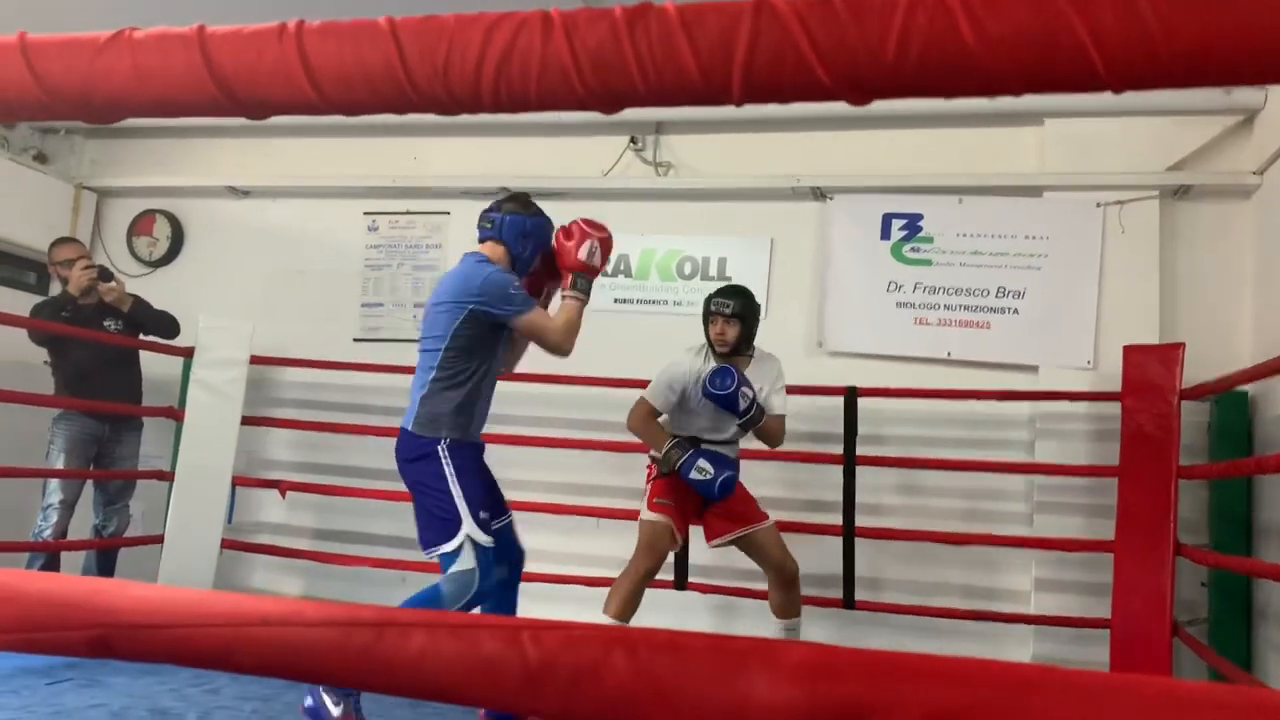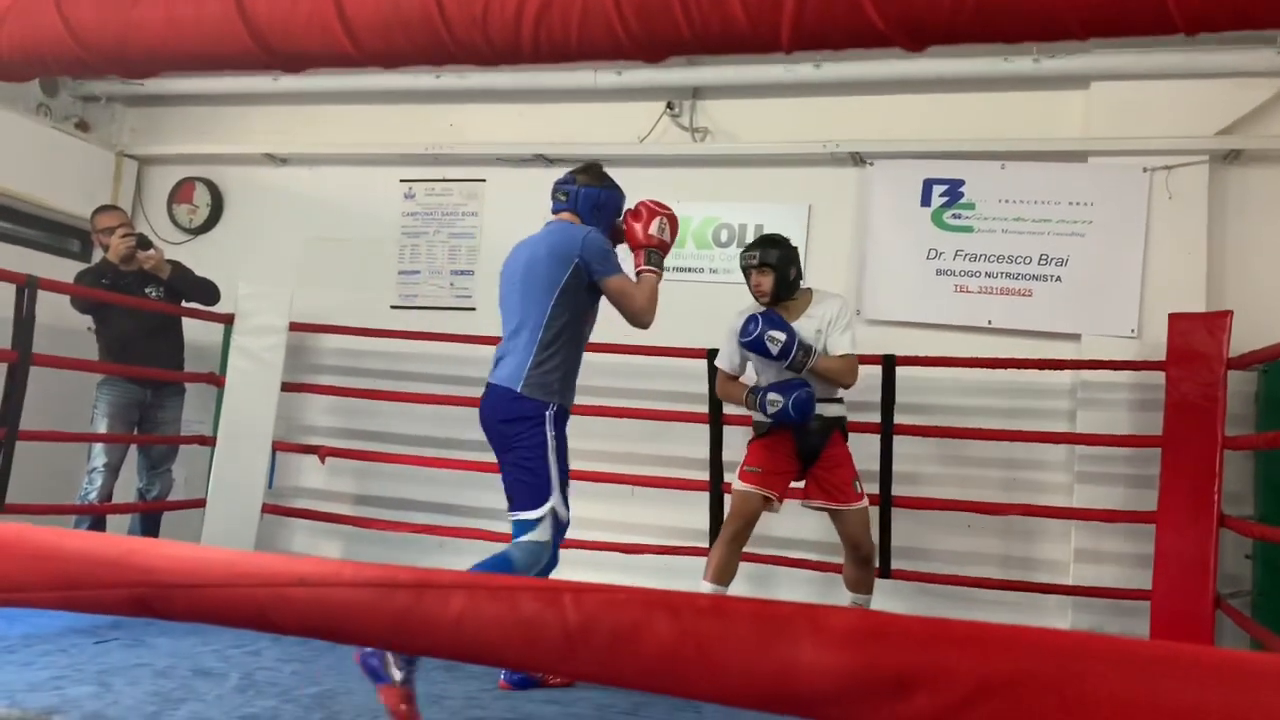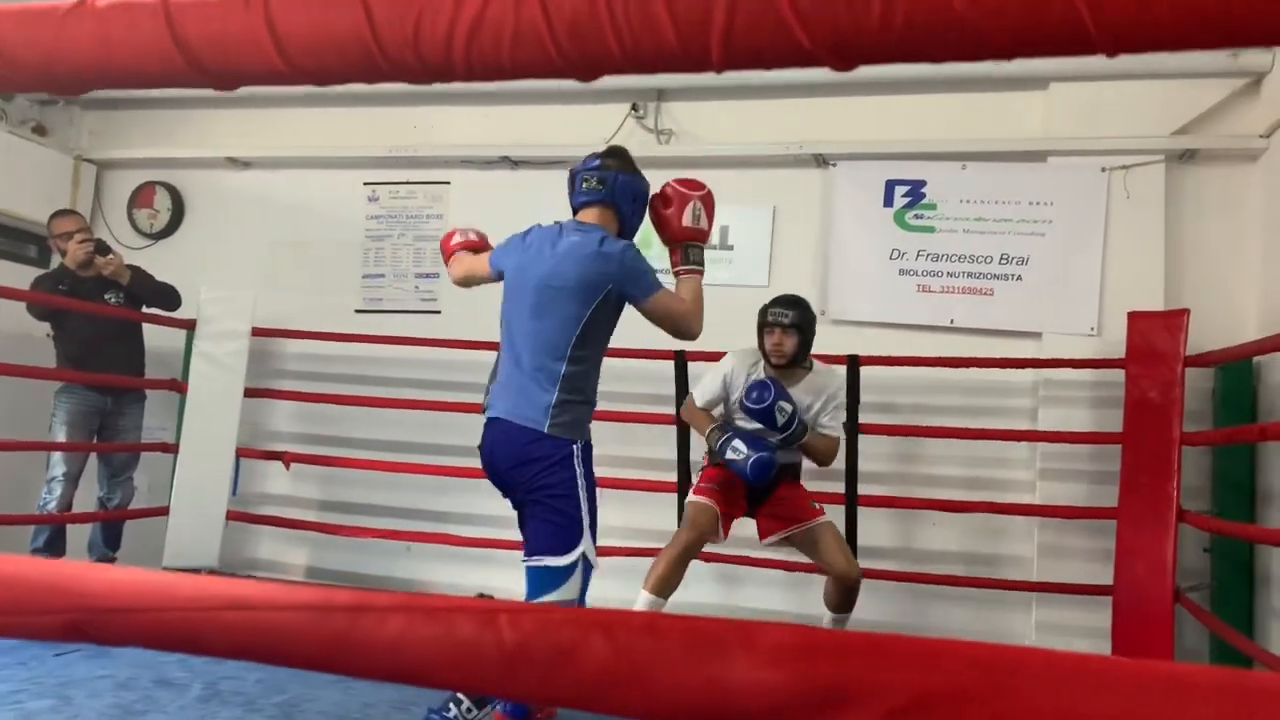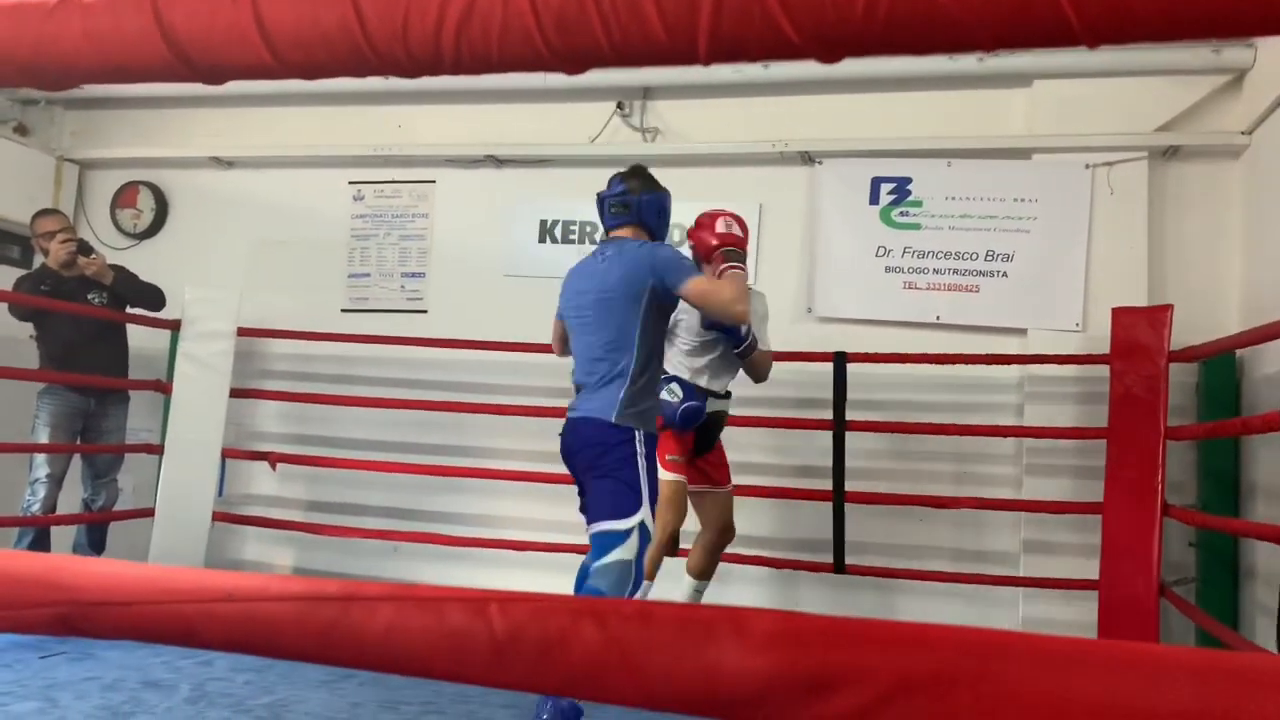
dt=1s
person 1, frame 1
left shoulder: (471, 277)
right shoulder: (491, 279)
left elbow: (500, 357)
right elbow: (559, 342)
left wrist: (534, 304)
right wrist: (579, 279)
left hip: (451, 444)
right hip: (437, 445)
left knee: (506, 558)
right knee: (466, 581)
person 1, frame 2
left shoulder: (523, 249)
right shoulder: (586, 241)
right elbow: (641, 314)
right wrist: (650, 257)
left hip: (504, 399)
right hip: (532, 407)
left knee: (550, 528)
right knee: (532, 547)
left ankle: (524, 661)
right ankle: (397, 649)
person 1, frame 3
left shoulder: (527, 243)
right shoulder: (615, 257)
left elbow: (463, 274)
right elbow: (688, 325)
left wrist: (459, 252)
right wrist: (689, 252)
left hip: (499, 434)
right hip: (549, 442)
left knee: (560, 568)
right knee: (555, 598)
person 1, frame 4
left shoulder: (578, 274)
right shoulder: (656, 259)
right elbow: (735, 310)
right wrist: (730, 259)
left hip: (578, 430)
right hip: (620, 434)
left knee: (608, 544)
right knee: (615, 574)
person 2, frame 1
left shoulder: (768, 368)
right shoulder: (689, 363)
left elbow: (775, 437)
right elbow: (638, 418)
left wrist: (748, 409)
right wrist: (682, 458)
left hip: (721, 475)
right hip: (675, 470)
left knee: (784, 567)
right knee: (646, 559)
person 2, frame 2
left shoulder: (833, 308)
right shoulder: (749, 322)
left elbow: (847, 375)
right elbow: (723, 383)
left wrist: (795, 351)
right wrist: (758, 398)
left hip: (826, 432)
right hip: (775, 430)
left knee: (860, 545)
right knee: (737, 524)
person 2, frame 3
left shoulder: (829, 382)
right shoulder: (738, 364)
left elbow: (827, 454)
right elbow: (692, 408)
left wrist: (792, 426)
right wrist: (723, 440)
left hip: (781, 479)
right hip: (729, 470)
left knee: (847, 573)
right knee: (691, 534)
person 2, frame 4
left shoulder: (754, 303)
right shoulder: (678, 299)
left elbow: (760, 372)
left wrist: (742, 337)
right wrist: (661, 383)
left hip: (706, 424)
right hip: (667, 416)
left knee: (721, 529)
right knee: (669, 520)
left ankle: (686, 608)
person 3, frame 1
left shoulder: (125, 303)
right shoulder: (50, 309)
left elbow: (170, 328)
right elbow: (38, 335)
left wrist: (127, 304)
right wrist: (72, 292)
left hip: (124, 423)
right hip: (75, 420)
left knee: (113, 518)
right knee: (55, 511)
person 3, frame 2
left shoulder: (168, 270)
right shoulder: (94, 277)
left elbow: (211, 295)
right elbow: (80, 303)
left wrist: (165, 273)
right wrist: (111, 261)
left hip: (166, 390)
right hip: (118, 386)
left knee: (157, 481)
right knee: (101, 473)
person 3, frame 3
left shoulder: (128, 274)
right shoulder: (52, 282)
left elbow: (172, 300)
right elbow: (37, 310)
left wrist: (126, 277)
right wrist: (69, 267)
left hip: (126, 397)
right hip: (77, 394)
left knee: (118, 489)
right knee: (60, 482)
left ankle: (102, 561)
person 3, frame 4
left shoulder: (111, 274)
right shoulder: (34, 283)
left elbow: (156, 300)
right elbow: (18, 310)
left wrist: (109, 278)
right wrist: (51, 267)
left hip: (110, 398)
right hip: (60, 395)
left knee: (102, 491)
right knee: (44, 485)
